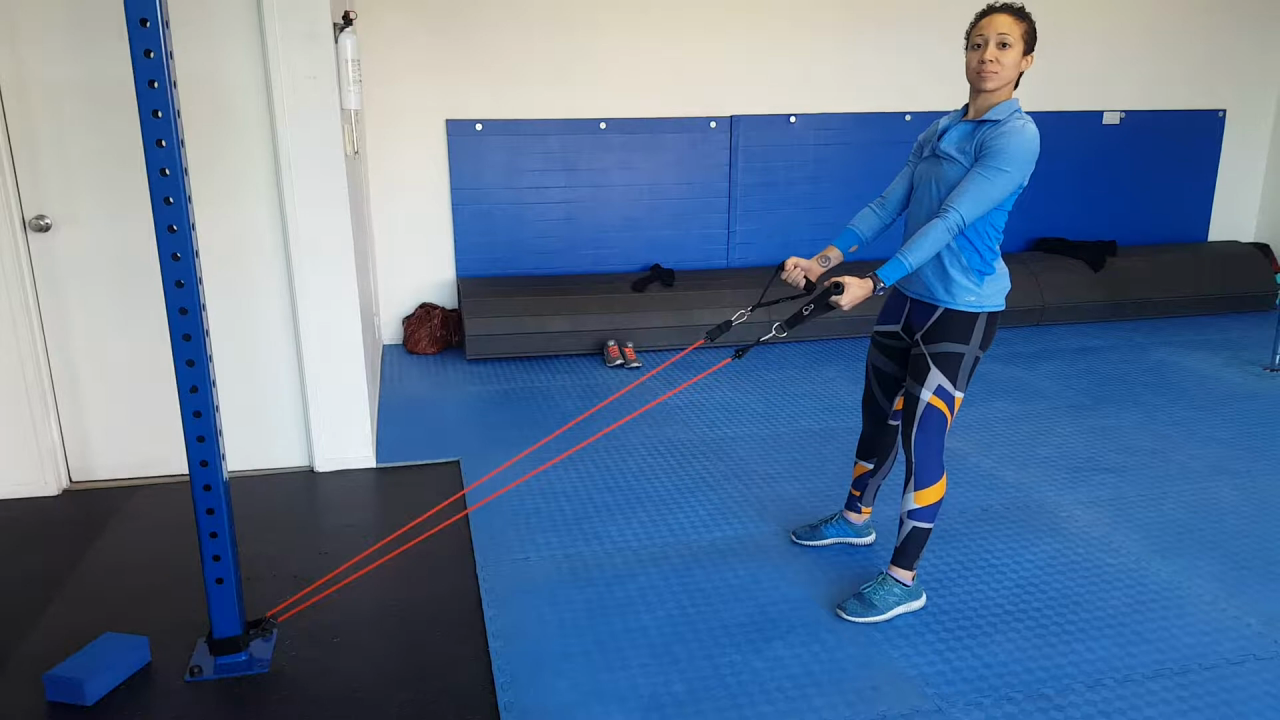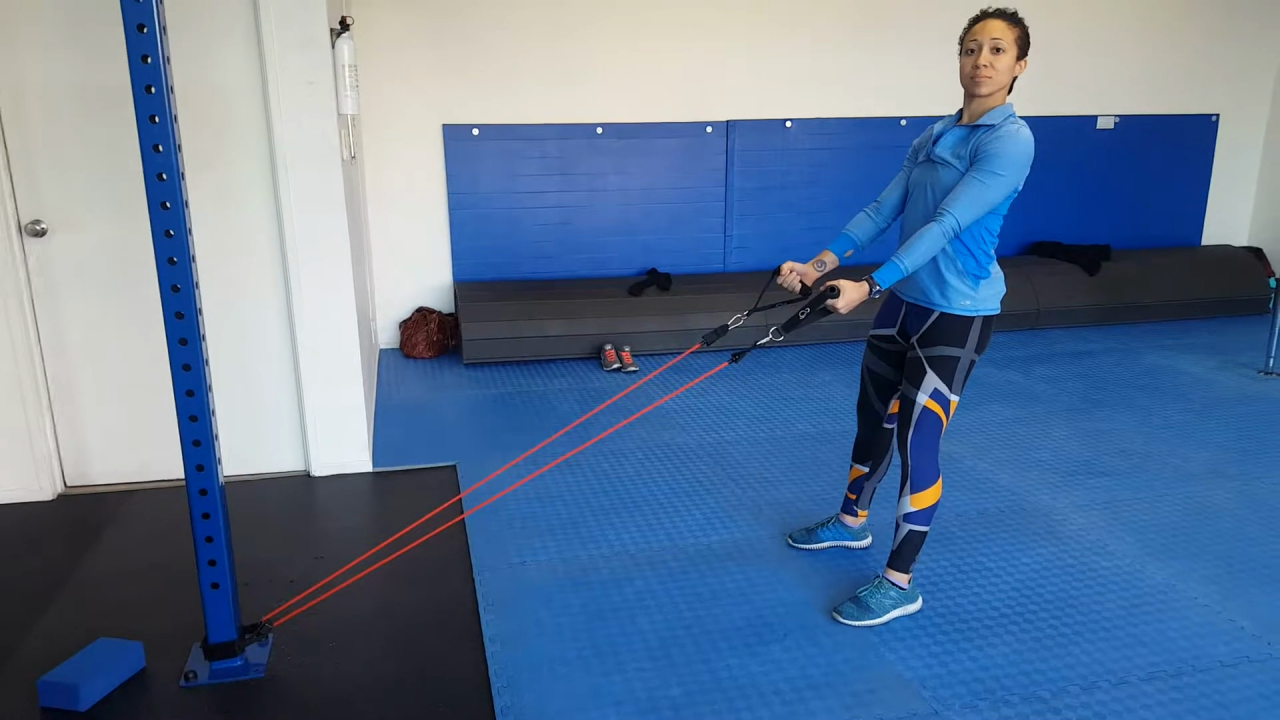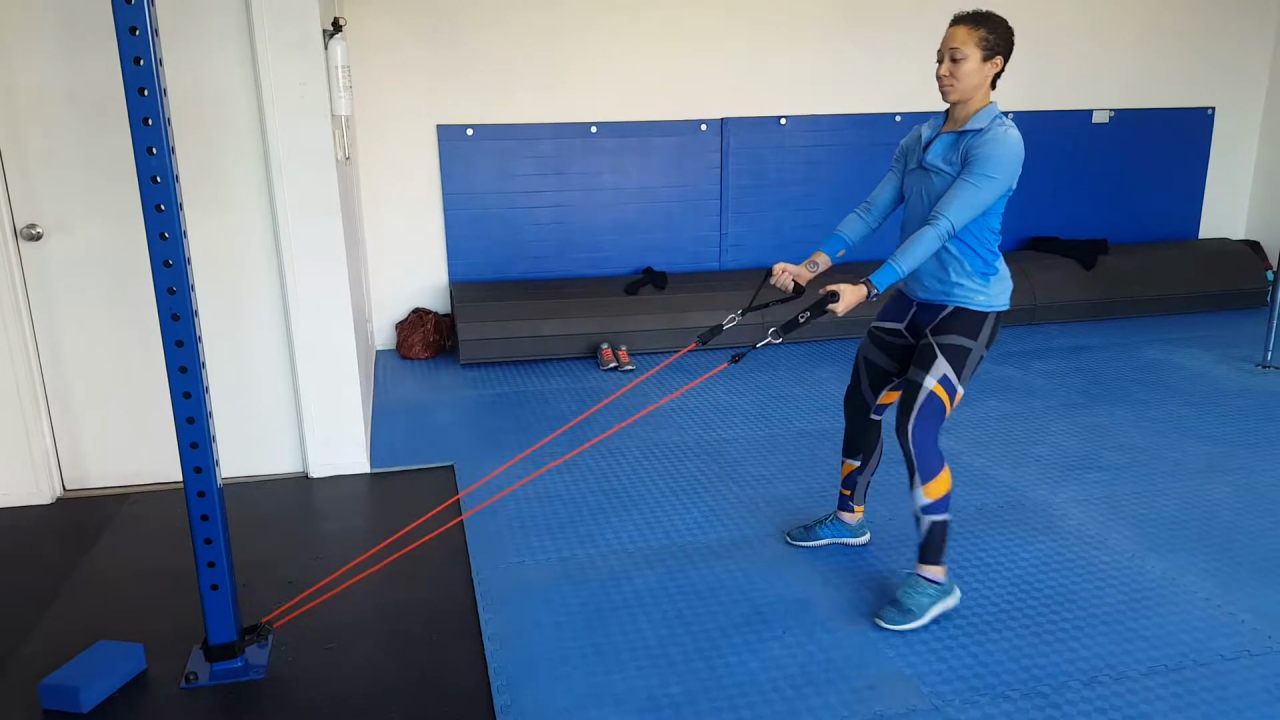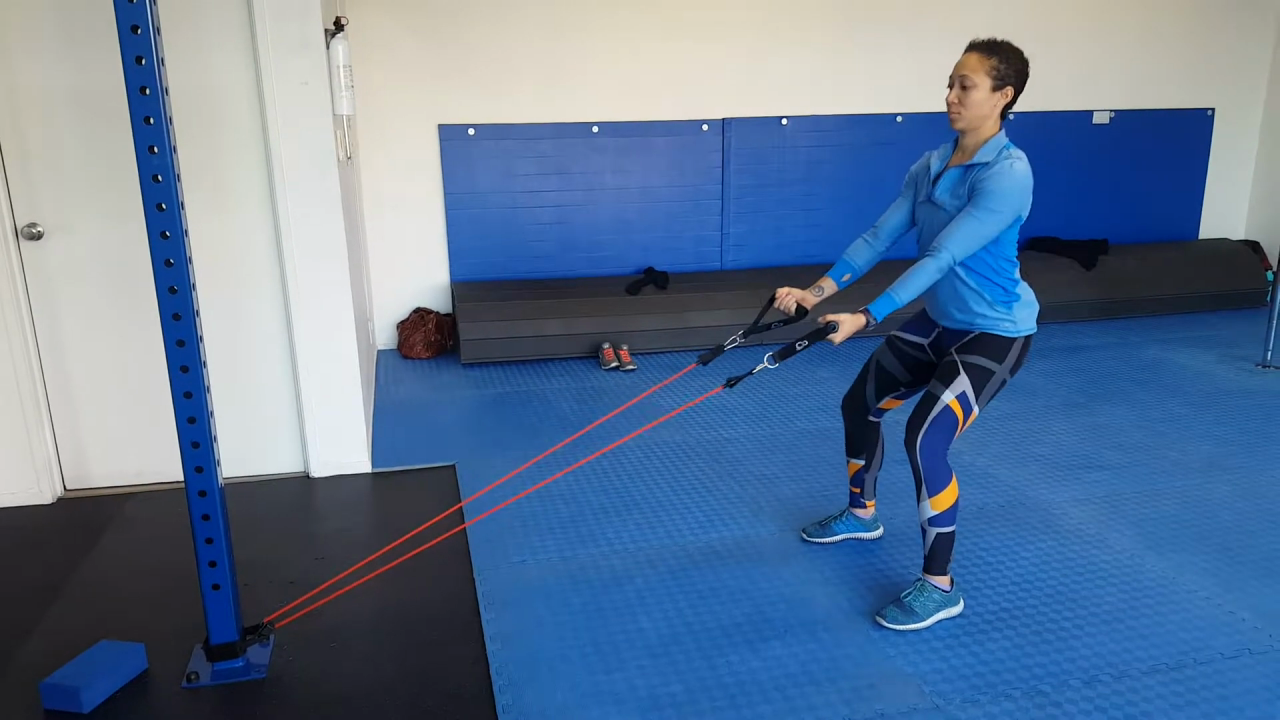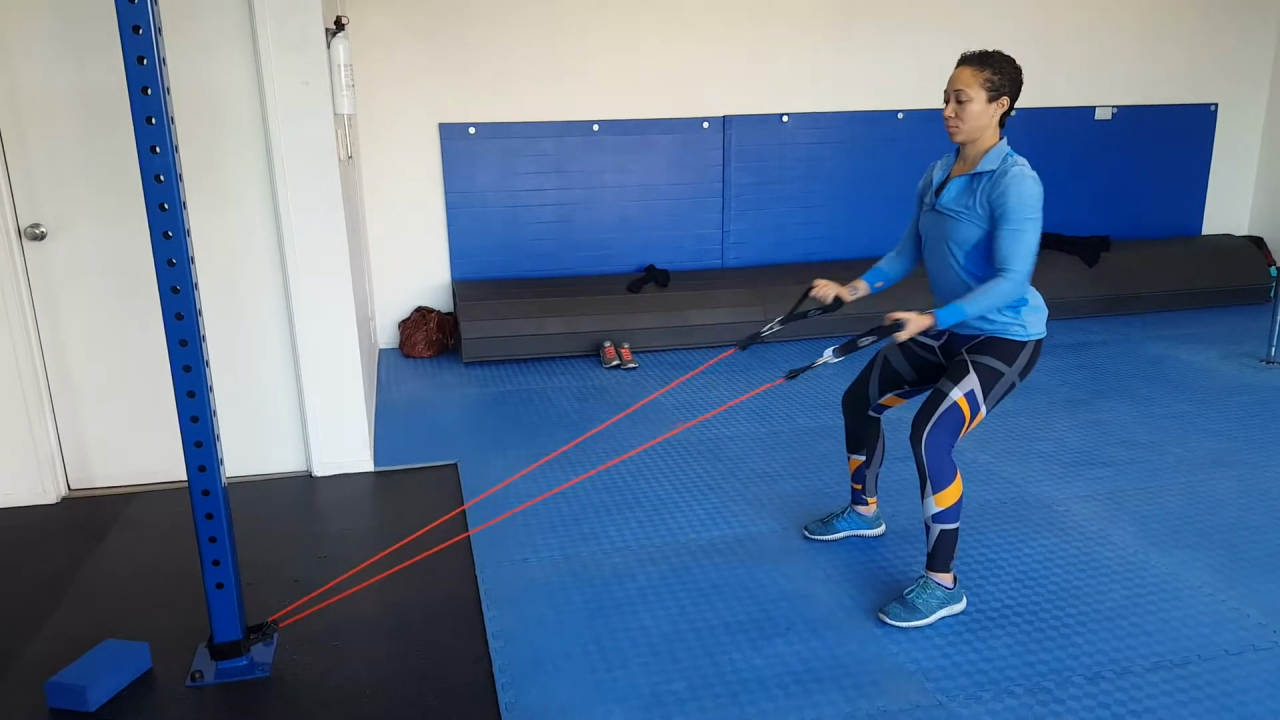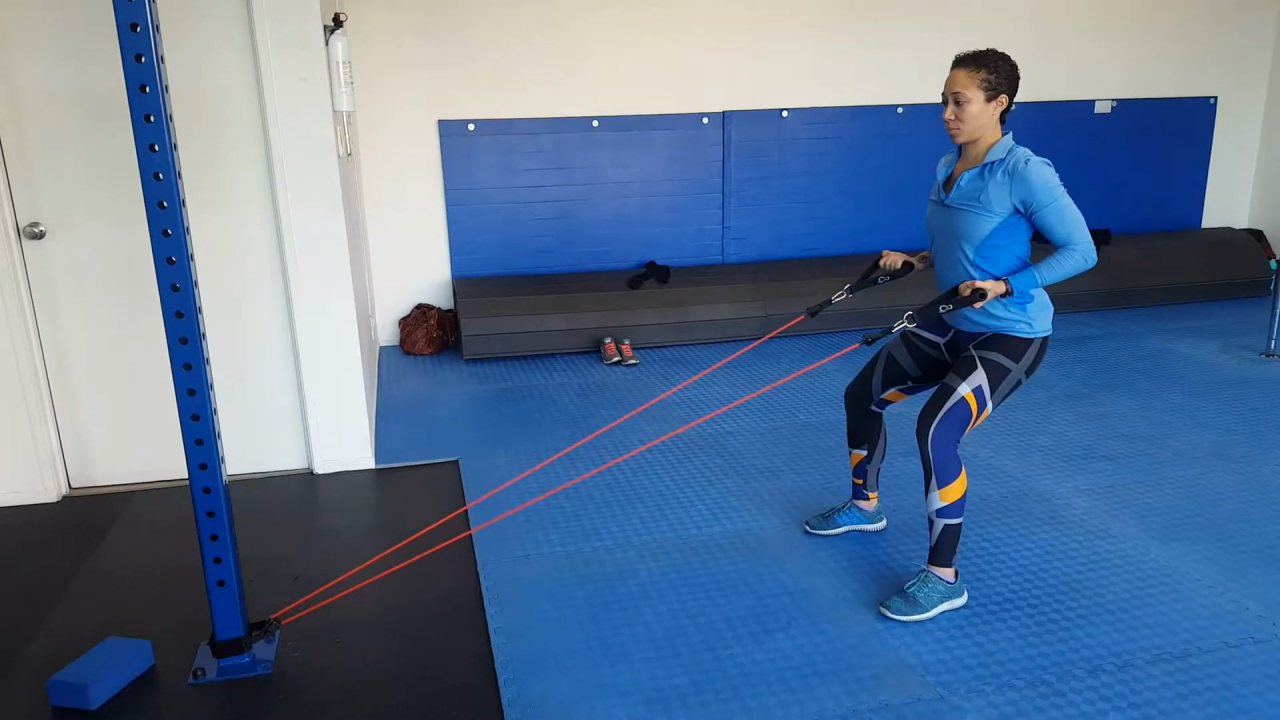
dt=0.5s
person 1, frame 1
left shoulder: (1016, 136)
right shoulder: (937, 131)
left elbow: (950, 222)
right elbow: (887, 206)
left wrist: (871, 283)
right wrist: (824, 260)
left hip: (962, 309)
right hip: (907, 296)
left knee: (921, 433)
right knee: (878, 411)
left ankle: (903, 579)
right ankle: (854, 519)
person 1, frame 2
left shoulder: (1010, 140)
right shoulder: (932, 135)
left elbow: (946, 225)
right elbow: (882, 210)
left wrist: (867, 286)
right wrist: (820, 263)
left hip: (958, 312)
right hip: (903, 300)
left knee: (917, 437)
right knee: (873, 415)
left ankle: (899, 583)
right ankle: (852, 521)
person 1, frame 3
left shoulder: (999, 143)
right shoulder: (919, 138)
left elbow: (940, 228)
right elbow: (872, 210)
left wrist: (866, 288)
right wrist: (812, 265)
left hip: (967, 308)
right hip: (912, 298)
left knee: (917, 426)
right knee: (860, 404)
left ankle: (935, 577)
right ankle: (848, 518)
person 1, frame 4
left shoulder: (1009, 175)
right shoulder: (930, 167)
left elbow: (939, 258)
right elbow: (880, 236)
left wrist: (865, 316)
right wrist: (817, 291)
left hip: (994, 332)
right hip: (938, 320)
left knee: (926, 438)
right knee: (860, 403)
left ankle: (939, 585)
right ankle: (862, 513)
person 1, frame 5
left shoulder: (1014, 181)
right shoulder: (936, 175)
left elbow: (1013, 281)
right elbow: (908, 254)
left wrist: (926, 319)
right wrist: (852, 290)
left hip: (1004, 337)
right hip: (946, 330)
left knee: (929, 435)
right knee: (859, 400)
left ankle: (942, 583)
right ankle: (864, 510)
person 1, frame 6
left shoulder: (1026, 173)
right shoulder: (947, 168)
left elbow: (1080, 251)
left wrist: (1004, 286)
right wrist: (915, 262)
left hip: (1011, 334)
right hip: (953, 324)
left knee: (935, 429)
right knee: (861, 394)
left ankle: (944, 577)
right ankle: (865, 505)
